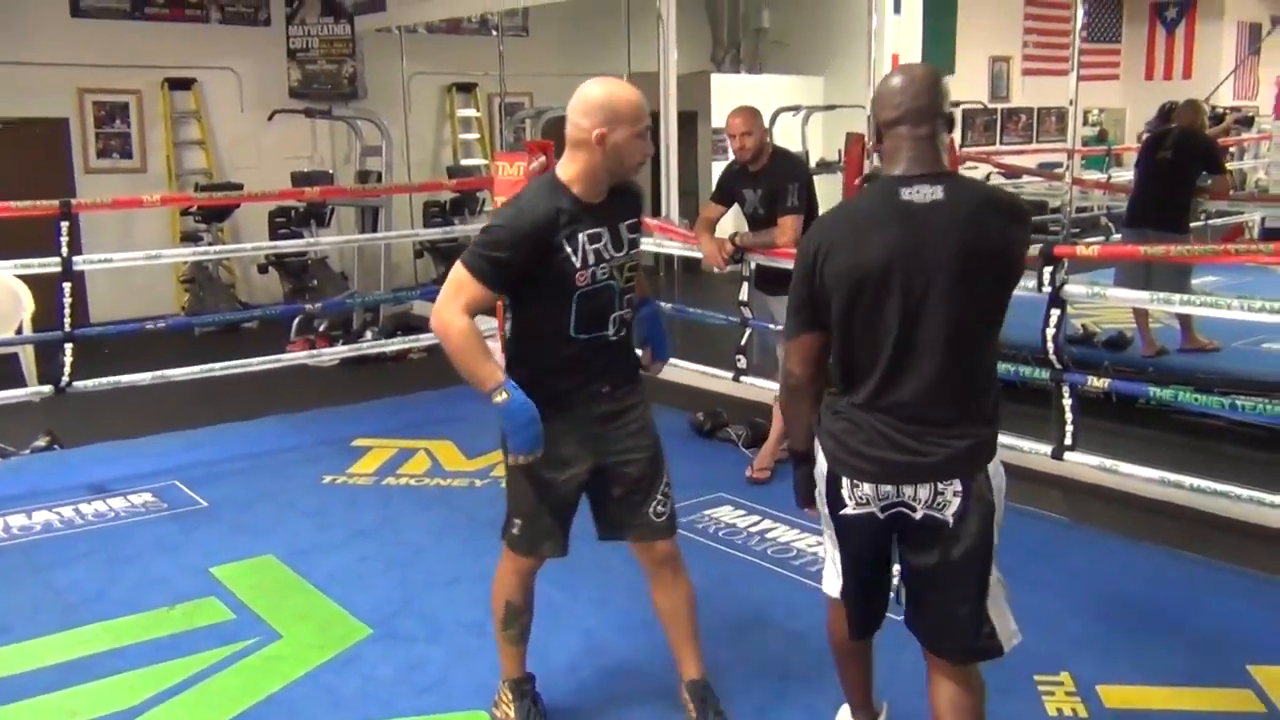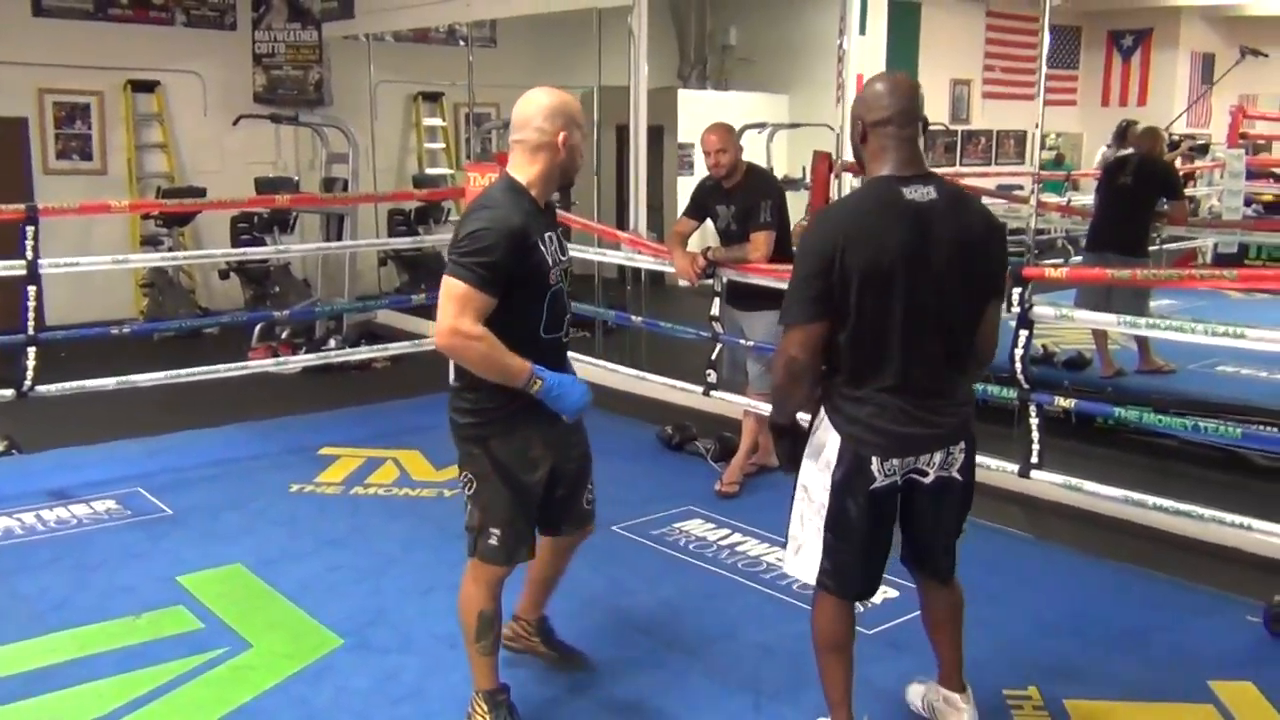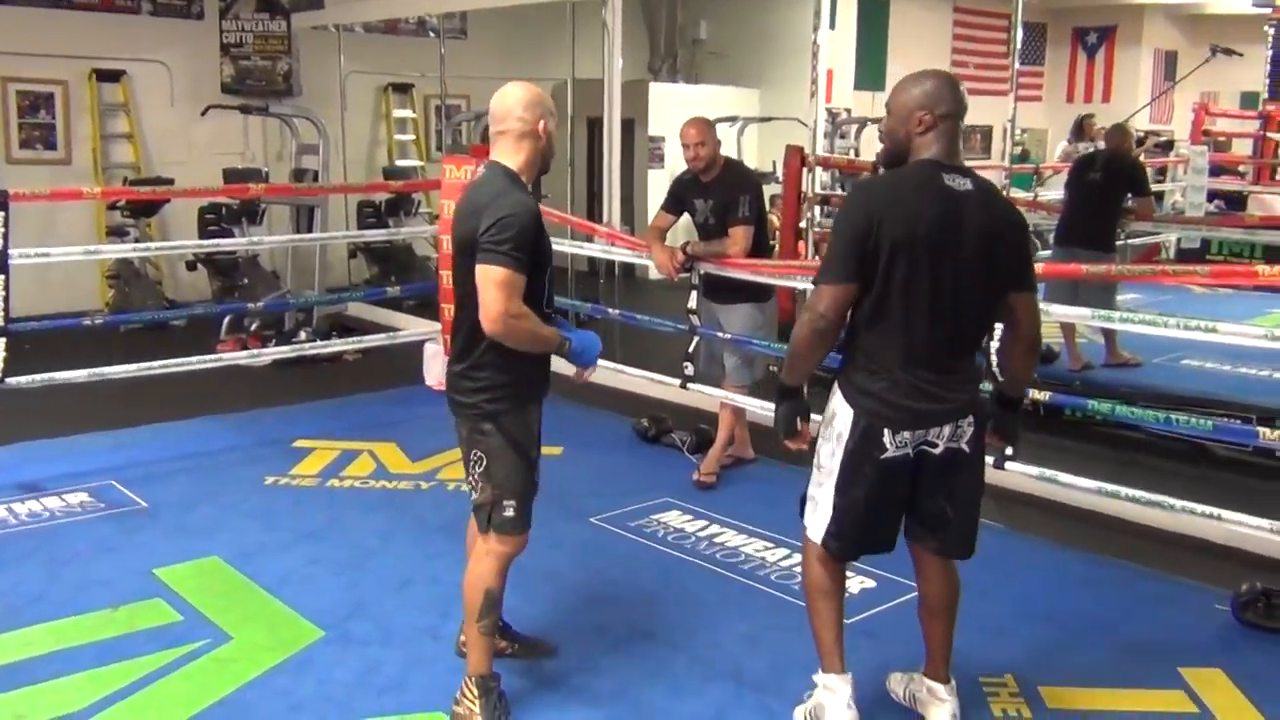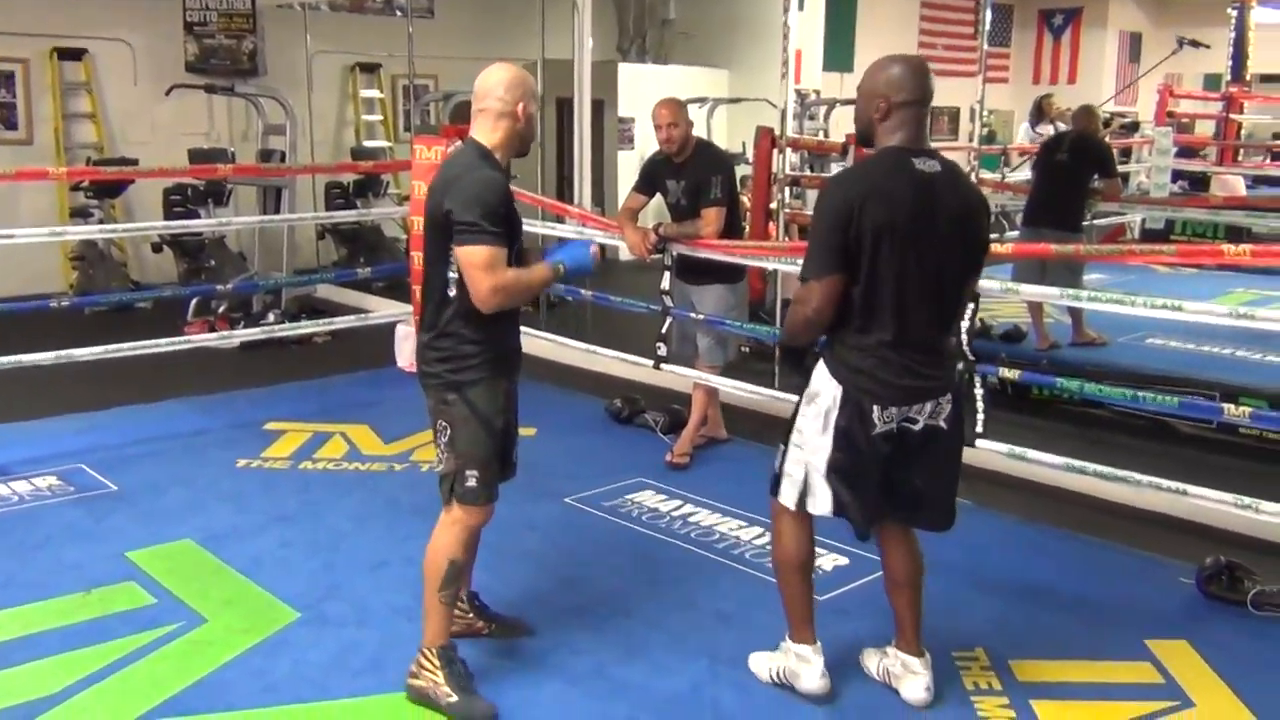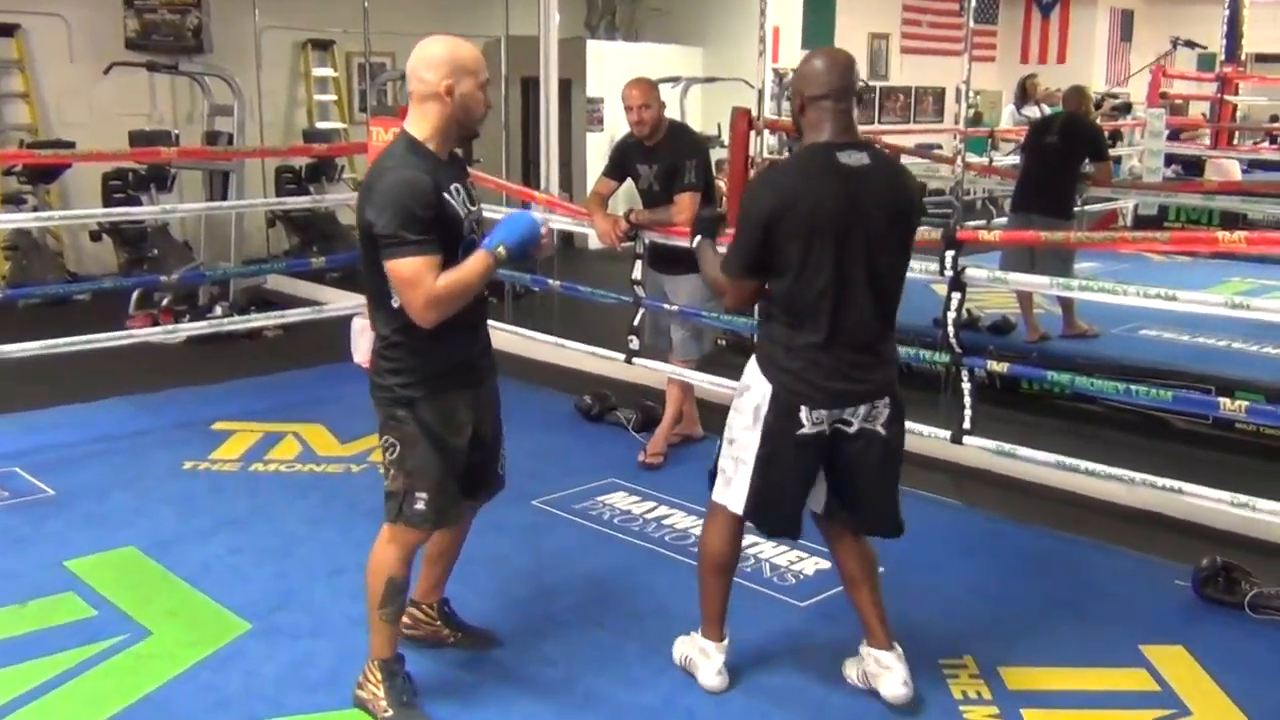
dt=0.4s
person 1, frame 1
left shoulder: (832, 232)
right shoulder: (1003, 220)
left elbow: (799, 373)
left wrist: (801, 453)
left hip: (853, 459)
right hip: (956, 466)
left knee: (850, 604)
right knee: (952, 653)
person 1, frame 2
left shoulder: (836, 226)
right shoulder: (979, 221)
left elbow: (799, 355)
right elbow: (984, 344)
left wrist: (783, 424)
left hip: (859, 436)
right hip: (945, 433)
left knee: (836, 588)
right knee: (937, 572)
person 1, frame 3
left shoulder: (874, 198)
right shoulder: (1001, 213)
left elbow: (824, 314)
right elbow: (1024, 329)
left wrist: (788, 390)
right wrist: (1009, 401)
left hip: (872, 408)
right hip: (954, 412)
left knee: (823, 543)
right knee: (935, 551)
person 1, frame 4
left shoulder: (852, 188)
right shoulder: (966, 193)
left elbow: (816, 306)
left wrist: (790, 338)
left hip: (855, 384)
right hip: (932, 386)
left knee: (792, 509)
right knee: (896, 523)
left ankle: (803, 655)
right ankle: (910, 660)
person 1, frame 5
left shoulder: (778, 184)
right shoulder: (901, 185)
left elbow: (734, 293)
left wrist: (704, 243)
left hip: (788, 381)
right hip: (869, 383)
left knee: (728, 508)
right knee: (845, 524)
left ankle: (709, 647)
right ankle: (884, 656)
person 2, frame 1
left shoulder: (625, 198)
right shoulder: (529, 220)
right elbow: (449, 315)
left wrist: (648, 313)
right wrist: (504, 397)
left hip: (621, 404)
right hip: (549, 419)
left knee: (661, 549)
right knee: (524, 555)
person 2, frame 2
left shoulder: (540, 209)
right shoulder: (497, 223)
right elbow: (455, 331)
right wrist: (543, 382)
left hip: (548, 411)
right hip: (498, 423)
left knee: (571, 527)
right knee: (492, 561)
left ankle: (528, 625)
person 2, frame 3
left shoulder: (491, 192)
right shoulder: (512, 208)
right elbow: (500, 317)
left wrist: (553, 332)
right wrist: (568, 341)
left hip: (503, 388)
right hip: (495, 395)
left knee: (491, 521)
right knee: (501, 536)
left ankle: (482, 629)
person 2, frame 4
left shoulder: (472, 169)
right shoulder: (479, 182)
right elbow: (490, 289)
left wrist: (547, 262)
right wrist: (561, 265)
left hip: (485, 360)
right hip: (463, 367)
left knee: (477, 496)
right knee: (466, 507)
left ankle: (462, 605)
right ankle: (433, 661)
person 2, frame 5
left shoulder: (449, 163)
right shoulder: (398, 183)
right elbow: (425, 303)
left wrist: (507, 239)
right wrist: (499, 248)
left hip: (470, 371)
right hip: (418, 387)
left knee: (467, 498)
right knee: (408, 527)
left ankle: (427, 611)
person 3, frame 1
left shoulder: (790, 169)
right shoulder: (735, 172)
left elbow: (787, 235)
right elbow: (705, 219)
left wrist: (737, 241)
right wrist: (707, 241)
right hip: (764, 278)
right knee: (773, 362)
left ankle: (773, 444)
person 3, frame 2
left shoulder: (763, 187)
right shoulder: (708, 188)
left elbow: (759, 252)
right elbow: (678, 232)
left wrist: (709, 255)
right wrist: (680, 255)
left hip: (770, 298)
right hip: (736, 294)
left knee: (760, 379)
right knee: (748, 377)
left ankle: (740, 460)
right ankle: (765, 450)
person 3, frame 3
left shoulder: (741, 181)
right shoulder: (685, 183)
left elbow: (737, 246)
right elbow: (656, 227)
left wrist: (688, 250)
right wrist: (658, 249)
left hip: (748, 291)
right hip: (712, 288)
left knee: (737, 372)
right knee: (725, 371)
left ankle: (716, 453)
right ankle: (742, 444)
person 3, frame 4
left shoulder: (714, 162)
right shoulder: (657, 164)
left elbow: (710, 227)
right elbow: (628, 209)
left wrist: (660, 231)
right wrist: (631, 231)
left hip: (720, 272)
right hip: (685, 268)
left knee: (709, 353)
right knee: (697, 352)
left ankle: (689, 434)
right ankle: (714, 424)
person 3, frame 5
left shoulder: (687, 145)
right shoulder: (628, 147)
left elbow: (683, 214)
right elbow: (598, 194)
left wrist: (631, 218)
right wrist: (601, 217)
left hip: (693, 261)
right hip: (658, 257)
left knee: (684, 347)
right knee: (672, 344)
left ankle: (665, 431)
right ankle: (690, 421)
person 4, frame 1
left shoulder: (1154, 137)
right shoulder: (1205, 142)
right elbow: (1223, 188)
right wrist: (1196, 188)
left hip: (1136, 216)
right hip: (1170, 221)
left knee: (1136, 281)
right knee: (1178, 282)
left ankle: (1147, 342)
right ankle: (1189, 338)
person 4, frame 2
left shoulder: (1114, 164)
right shoulder: (1164, 169)
right elbow: (1181, 215)
right wrist: (1157, 214)
left hip: (1097, 241)
right hip: (1130, 246)
left knee: (1096, 304)
right knee: (1136, 305)
left ankle: (1106, 363)
right ankle: (1146, 360)
person 4, frame 3
left shoulder: (1083, 160)
right shoulder: (1132, 165)
right elbow: (1147, 211)
right wrist: (1122, 210)
left hip: (1066, 235)
right hip: (1098, 241)
left knee: (1064, 298)
right knee: (1103, 300)
left ankle: (1073, 356)
right ankle: (1112, 353)
person 4, frame 4
left shoulder: (1051, 142)
right shoulder: (1098, 146)
right elbow: (1114, 191)
right wrist: (1089, 191)
left hip: (1033, 216)
right hip: (1065, 221)
left knee: (1031, 278)
right knee: (1070, 279)
left ankle: (1041, 335)
right ankle: (1079, 332)
person 4, frame 5
left shoulder: (1040, 123)
right shoulder: (1090, 129)
right elbow: (1105, 176)
left hip: (1022, 201)
right hip: (1056, 207)
left knee: (1020, 267)
right knee: (1061, 268)
left ankle: (1031, 328)
right ankle: (1070, 324)
